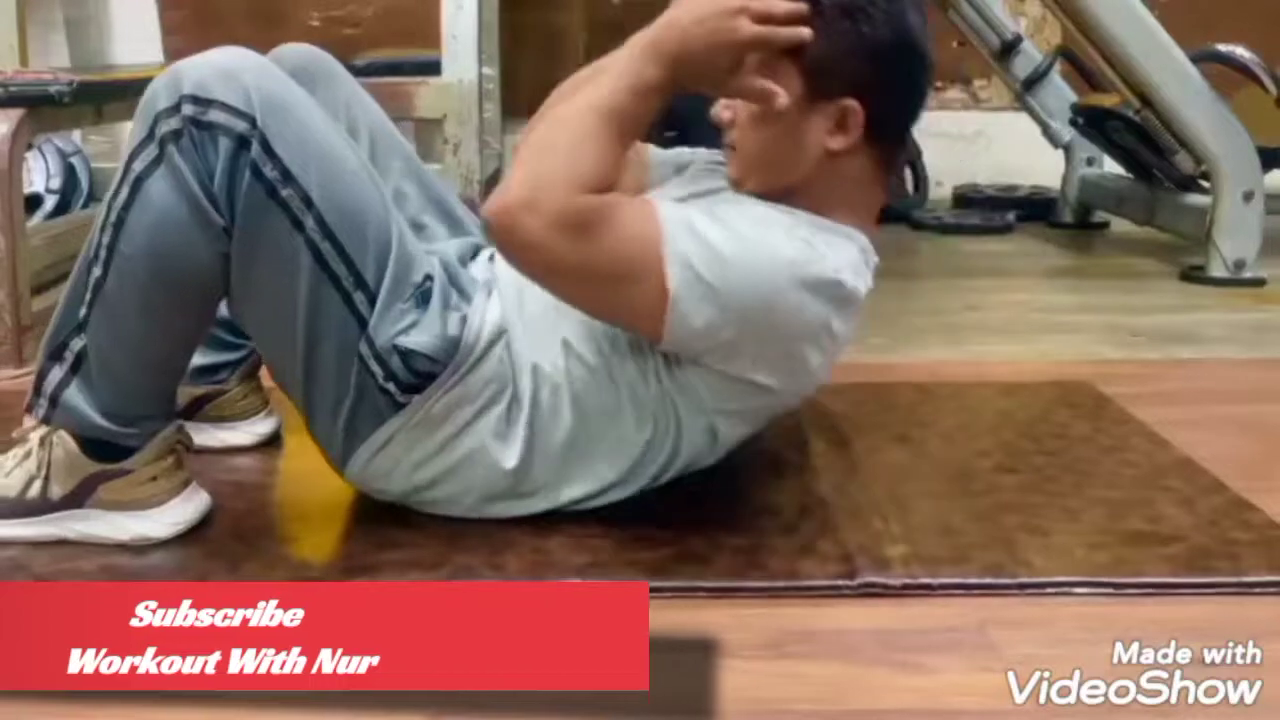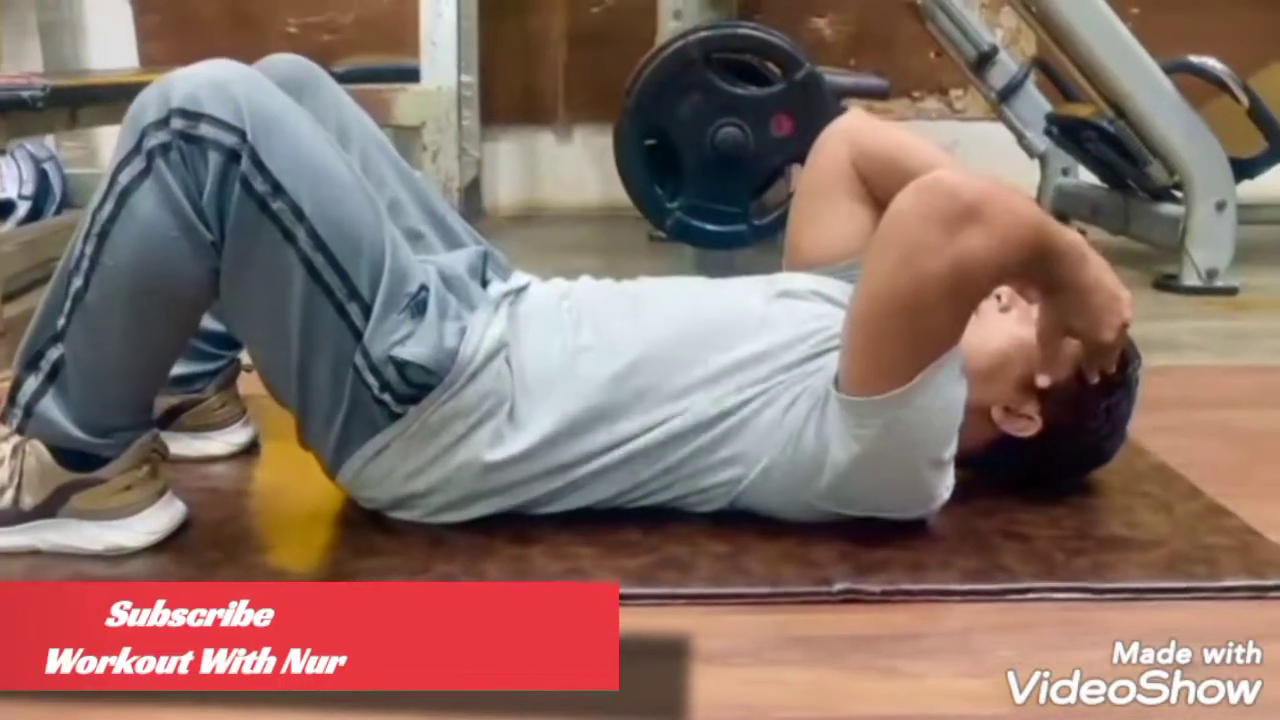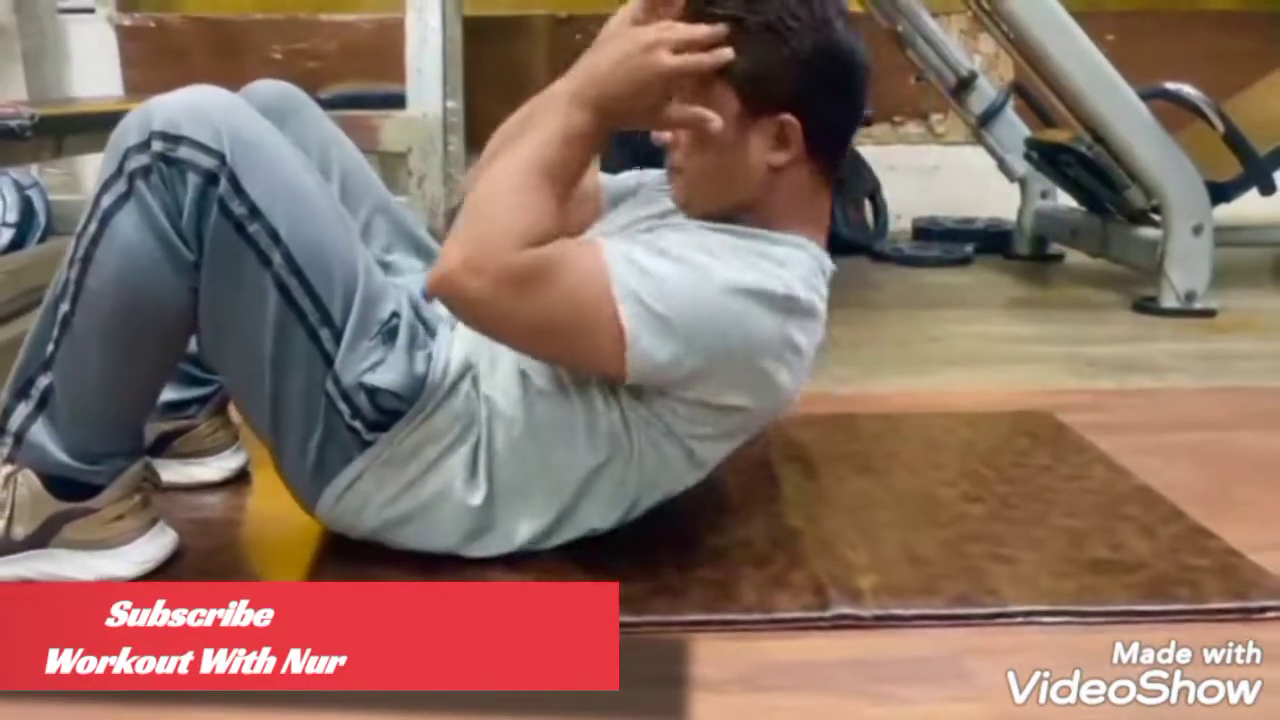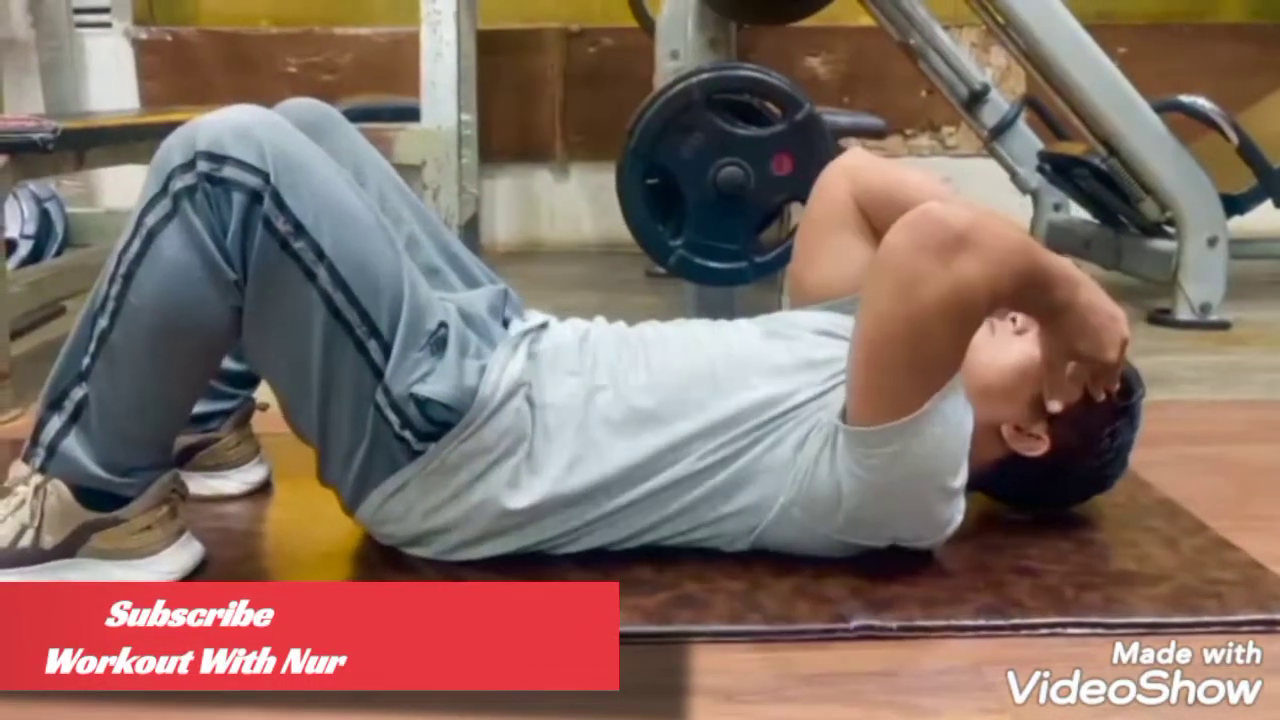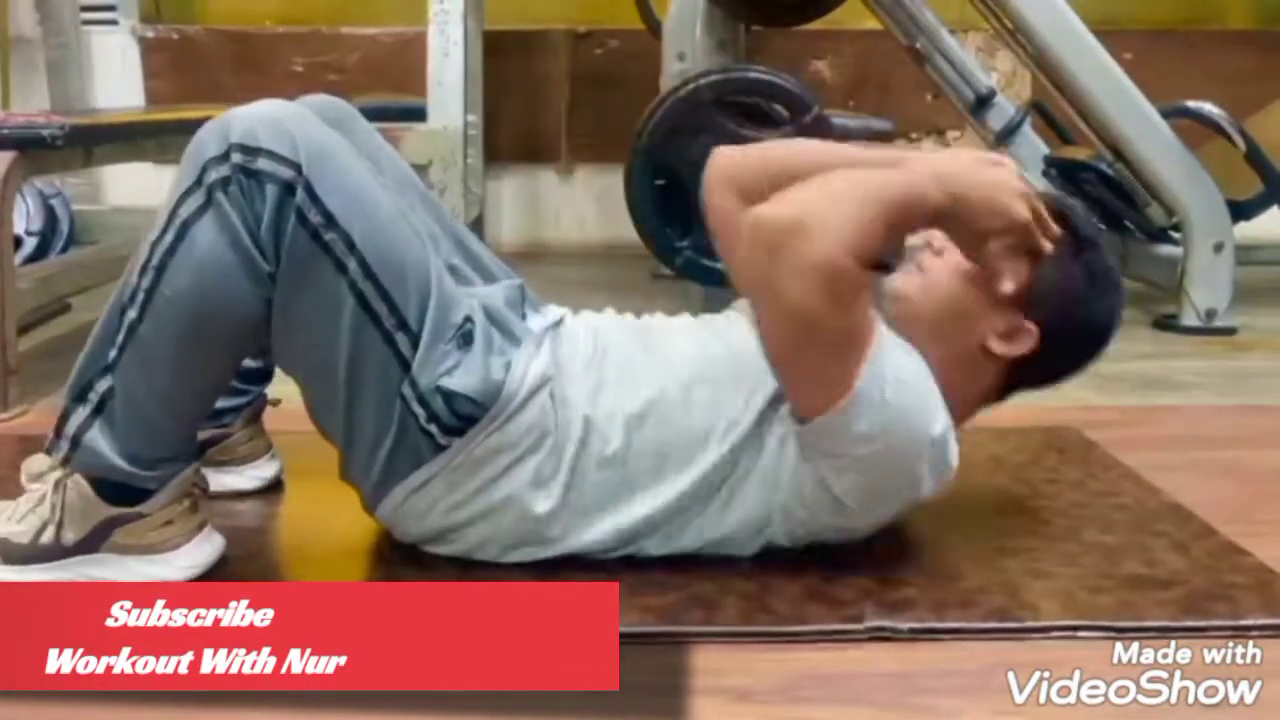
dt=1s
person 1, frame 1
left shoulder: (784, 276)
right shoulder: (777, 201)
left elbow: (530, 214)
right elbow: (581, 159)
left hip: (429, 407)
right hip: (472, 313)
left knee: (213, 104)
left ankle: (99, 456)
right ankle: (213, 376)
person 1, frame 2
left shoulder: (889, 453)
right shoulder: (857, 324)
left elbow: (956, 218)
right elbow: (848, 144)
left wrist: (1067, 265)
right wrist: (1050, 248)
left hip: (428, 403)
right hip: (488, 318)
left knee: (201, 119)
right knee: (279, 86)
right ankle: (188, 386)
person 1, frame 3
left shoulder: (747, 302)
right shoulder: (727, 219)
left elbow: (479, 271)
right elbow: (509, 192)
left wrist: (602, 88)
right wrist: (601, 75)
left hip: (403, 444)
right hip: (436, 350)
left knee: (178, 142)
right knee: (266, 112)
left ankle: (71, 496)
right ankle: (179, 416)
person 1, frame 4
left shoulder: (906, 478)
right shoulder: (873, 369)
left elbow: (943, 245)
right elbow: (849, 182)
left wrist: (1064, 287)
right wrist: (1042, 271)
left hip: (454, 445)
right hip: (508, 359)
left knee: (224, 164)
right knee: (294, 130)
left ankle: (93, 503)
right ankle: (197, 427)
person 1, frame 5
left shoulder: (894, 437)
right shoulder: (873, 350)
left elbow: (785, 240)
right elbow: (729, 181)
left wrist: (934, 182)
right wrist: (924, 175)
left hip: (469, 446)
right hip: (520, 355)
left knee: (256, 159)
right knee: (309, 129)
left ankle: (113, 495)
right ankle: (202, 425)
